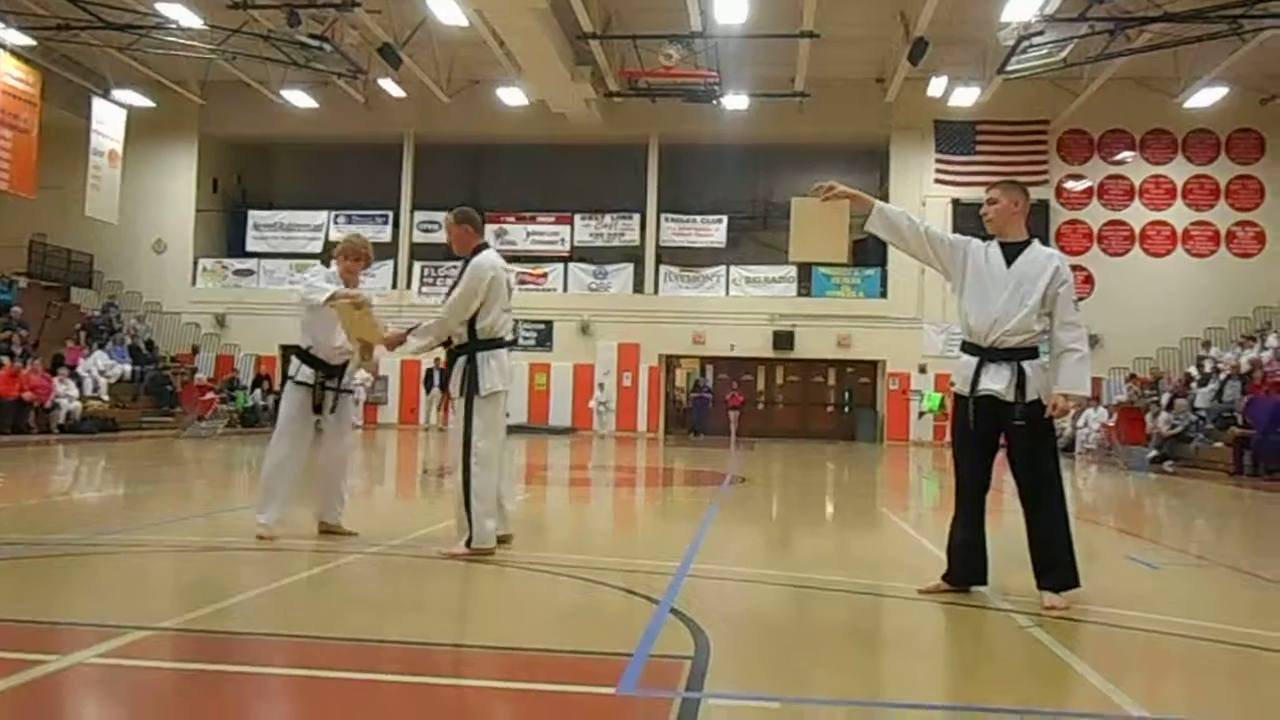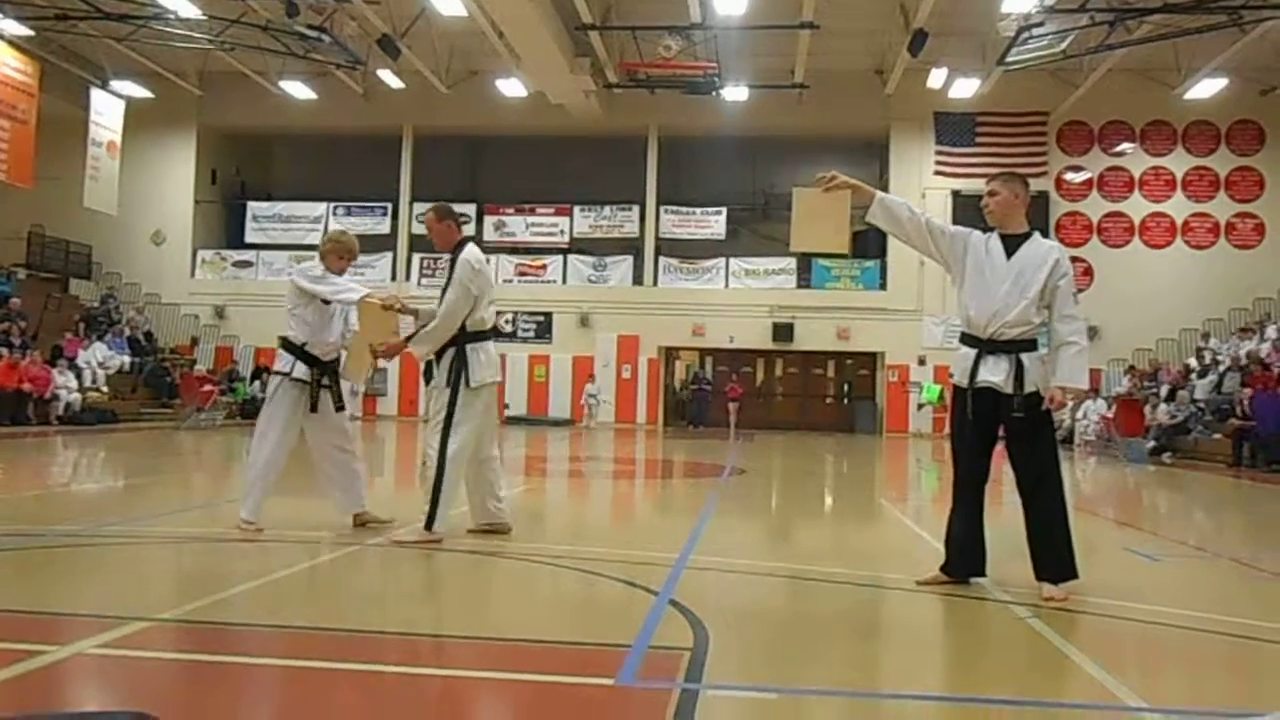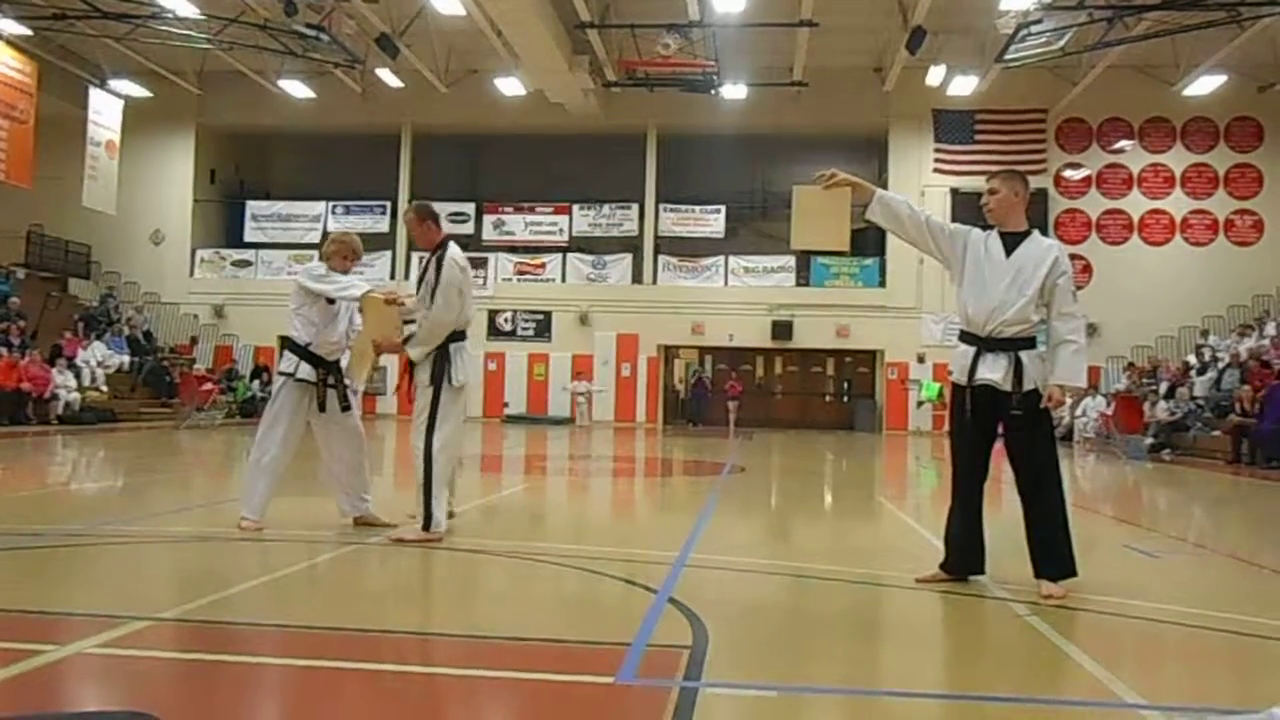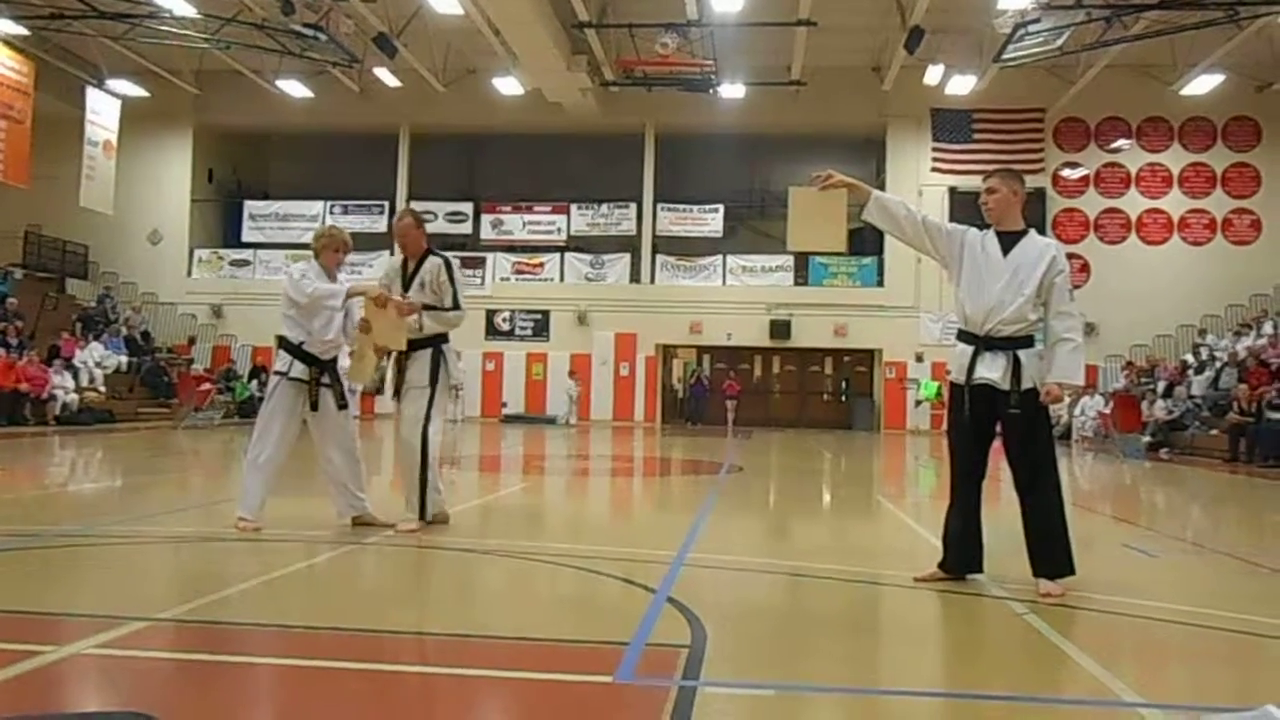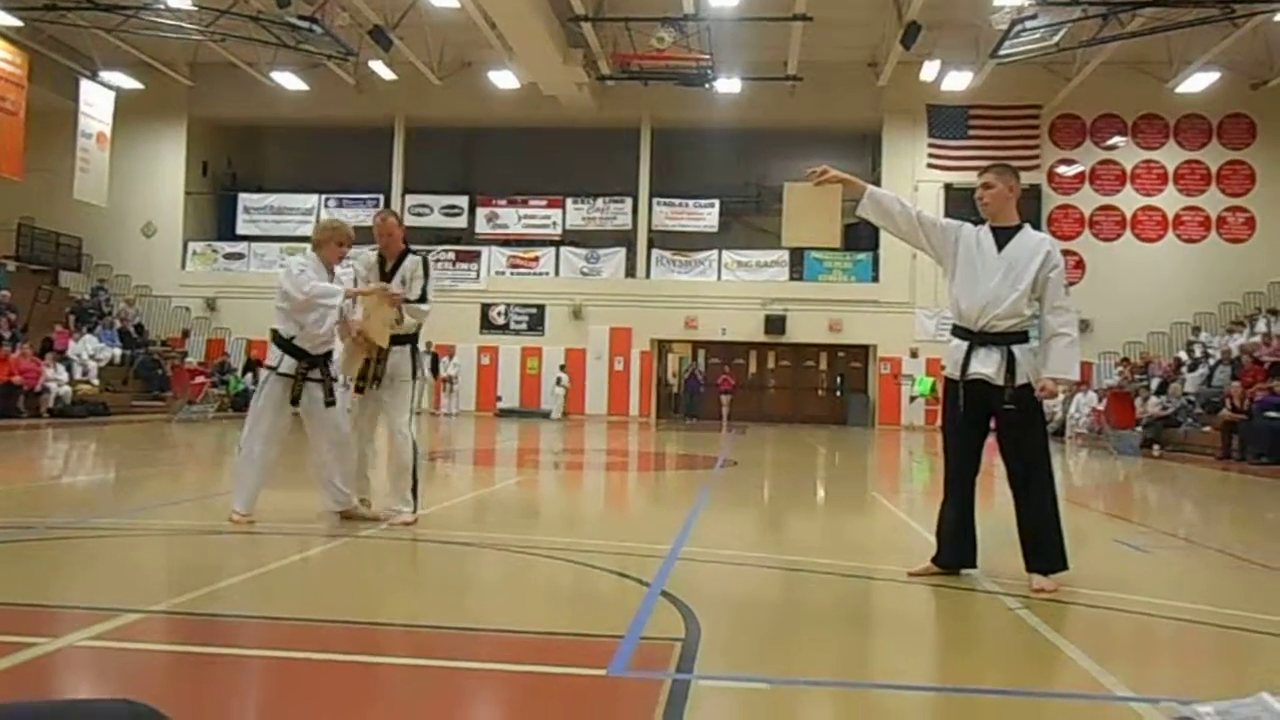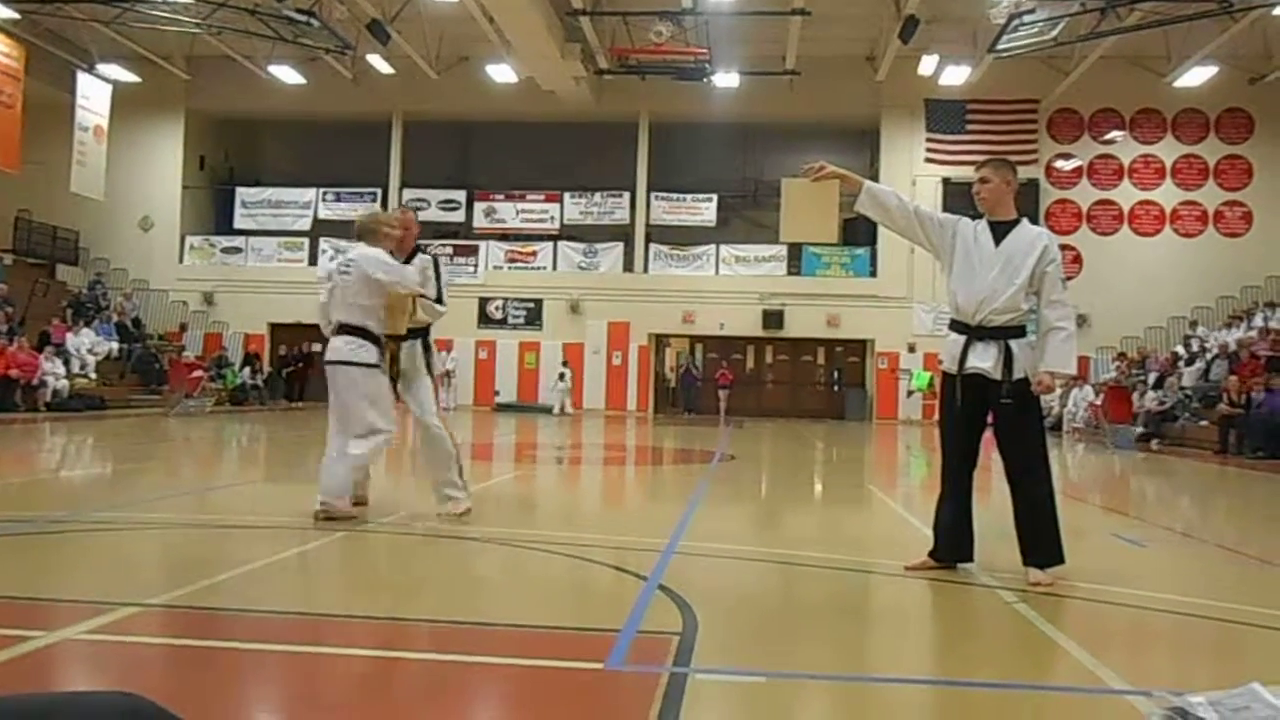
dt=0.5s
person 1, frame 1
left shoulder: (1051, 263)
right shoulder: (967, 254)
left elbow: (1068, 330)
right elbow: (912, 231)
left wrist: (1065, 389)
right wrist: (854, 197)
left hip: (1025, 382)
right hip: (975, 379)
left knee: (1039, 488)
right knee: (969, 485)
left ankle: (1052, 582)
right ankle: (962, 573)
person 1, frame 2
left shoulder: (1050, 256)
right shoulder: (967, 245)
left elbow: (1067, 323)
right elbow: (912, 222)
left wrist: (1062, 383)
right wrist: (855, 188)
left hip: (1023, 374)
right hip: (973, 371)
left knee: (1038, 479)
right knee: (967, 476)
left ankle: (1051, 573)
right ankle: (960, 564)
person 1, frame 3
left shoulder: (1050, 254)
right shoulder: (967, 243)
left elbow: (1066, 321)
right elbow: (912, 220)
left wrist: (1061, 380)
right wrist: (857, 185)
left hip: (1023, 372)
right hip: (973, 369)
left knee: (1037, 477)
right knee: (966, 474)
left ankle: (1050, 571)
right ankle: (959, 561)
person 1, frame 4
left shoulder: (1047, 252)
right shoulder: (964, 243)
left elbow: (1064, 320)
right elbow: (909, 220)
left wrist: (1059, 378)
right wrist: (852, 186)
left hip: (1021, 370)
right hip: (971, 368)
left knee: (1035, 475)
right knee: (965, 472)
left ankle: (1048, 569)
right ankle: (958, 561)
person 1, frame 5
left shoulder: (1042, 248)
right shoulder: (959, 238)
left elbow: (1058, 315)
right elbow: (903, 216)
left wrist: (1054, 374)
right wrist: (846, 181)
left hip: (1015, 366)
right hip: (965, 363)
left knee: (1028, 471)
right knee: (958, 468)
left ankle: (1042, 565)
right ankle: (951, 555)
person 1, frame 6
left shoulder: (1039, 242)
right shoulder: (956, 232)
left elbow: (1056, 309)
right elbow: (901, 210)
left wrist: (1050, 367)
right wrist: (844, 176)
left hip: (1012, 360)
right hip: (962, 357)
left knee: (1025, 465)
right knee: (956, 462)
left ankle: (1038, 558)
right ankle: (948, 549)
person 2, frame 1
left shoulder: (478, 265)
right shoulder: (495, 264)
left elbow: (451, 318)
left wrist: (407, 336)
right wrist: (419, 334)
left hip: (478, 367)
right hip: (489, 363)
left knee: (473, 452)
right knee: (489, 450)
left ankle: (478, 536)
right ankle: (498, 526)
person 2, frame 2
left shoulder: (465, 261)
right shoulder: (469, 257)
left elbow: (447, 320)
left wrist: (405, 344)
right wrist: (411, 311)
left hip: (465, 361)
right hip: (477, 359)
left knee: (444, 442)
right knee: (481, 445)
left ankle: (431, 526)
right ankle: (494, 516)
person 2, frame 3
left shoulder: (448, 261)
right shoulder: (437, 258)
left elbow: (444, 320)
left wrist: (404, 345)
left hip: (443, 359)
right hip: (436, 358)
left knee: (429, 438)
right knee: (440, 437)
left ankle: (431, 524)
right ankle: (440, 505)
person 2, frame 4
left shoulder: (441, 265)
right shoulder: (393, 268)
left elbow: (457, 314)
right elbow: (383, 307)
left wrist: (418, 310)
right wrist: (382, 307)
left hip: (431, 358)
right hip: (406, 358)
left knee: (417, 434)
right knee: (410, 435)
left ankle: (422, 510)
right ankle: (431, 507)
person 2, frame 5
left shoulder: (417, 263)
right shoulder: (365, 262)
left elbow: (422, 308)
left wrist: (399, 306)
left hip: (401, 354)
right hip: (367, 353)
left knee: (400, 429)
right knee: (359, 427)
left ankle: (405, 506)
right ankle: (358, 496)
person 2, frame 6
left shoulder: (428, 262)
left elbow: (438, 308)
left wrist: (411, 302)
left hip: (413, 349)
left knee: (428, 420)
left ankle: (455, 493)
right ankle: (357, 490)
person 3, frame 1
left shoulder: (360, 296)
right shoulder: (319, 276)
right elbow: (315, 290)
right wrist: (344, 294)
left hip: (339, 378)
right hip: (307, 373)
left knee: (338, 451)
right knee: (287, 447)
left ankle: (328, 518)
right ankle: (266, 517)
person 3, frame 2
left shoulder: (343, 293)
right shoulder: (305, 274)
left elbow: (351, 333)
right elbow: (336, 288)
right wrist: (376, 299)
left hip: (324, 375)
right hip: (295, 369)
left knee: (339, 442)
right knee: (272, 441)
left ankle: (359, 510)
right ankle: (249, 514)
person 3, frame 3
left shoulder: (349, 295)
right shoulder: (310, 275)
left elbow: (354, 335)
right elbow: (336, 283)
left hip: (330, 374)
right hip: (299, 369)
left knee: (349, 442)
right knee: (275, 441)
left ankle: (359, 510)
right ankle: (250, 512)
person 3, frame 4
left shoulder: (341, 290)
right shoulder: (299, 274)
left elbow: (349, 331)
right elbow: (314, 294)
left wrist: (367, 328)
right wrist: (362, 289)
left hip: (325, 373)
right hip: (294, 369)
left knee: (342, 443)
right knee: (271, 442)
left ankle: (357, 510)
right ankle: (248, 513)
person 3, frame 5
left shoulder: (331, 278)
right shoulder: (297, 266)
left elbow: (334, 318)
right elbow: (310, 293)
left wrist: (352, 330)
right wrist: (358, 290)
left hip: (316, 367)
right hip: (285, 362)
left knee: (333, 432)
right knee: (262, 435)
left ankle: (345, 502)
right ankle: (241, 505)
person 3, frame 6
left shoulder: (344, 262)
right shoulder: (372, 259)
left elbow: (325, 315)
right elbow: (408, 282)
right wrist: (417, 289)
left hip: (339, 350)
right hip: (360, 354)
left knee: (344, 431)
right knee: (377, 429)
left ankle: (331, 500)
right ankle: (333, 494)
